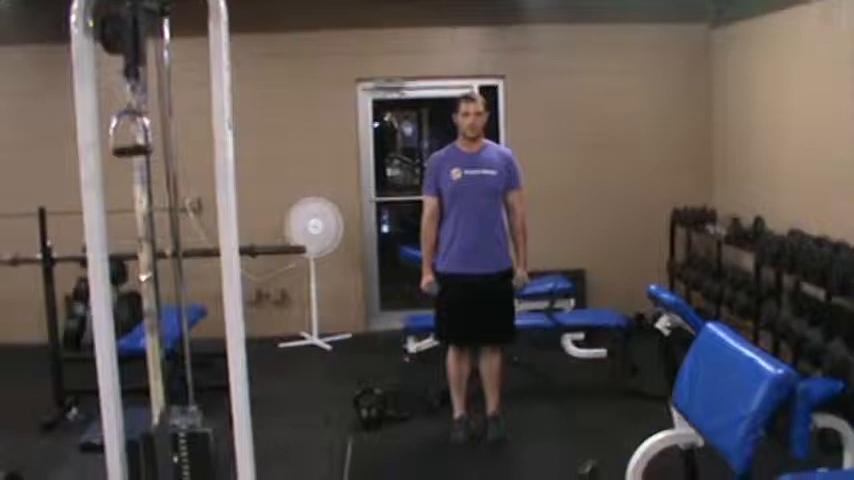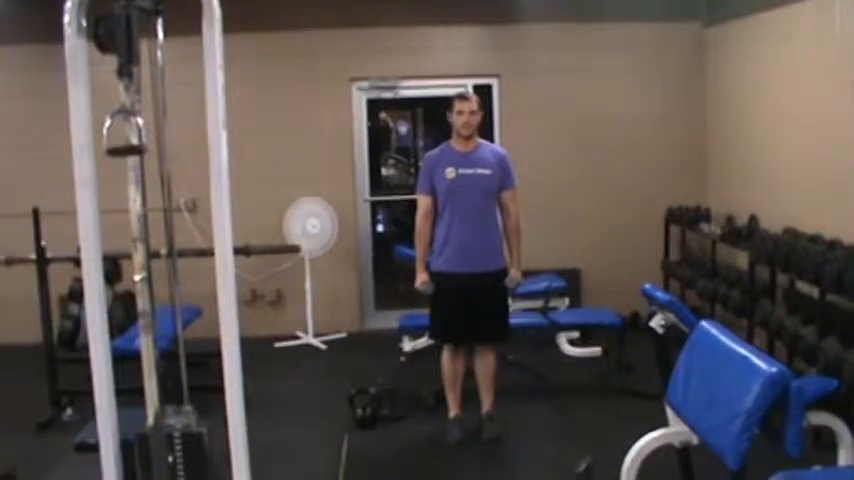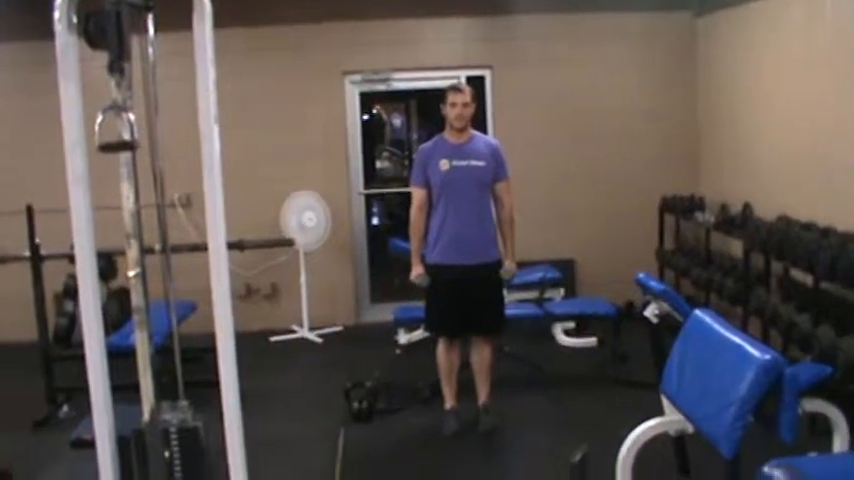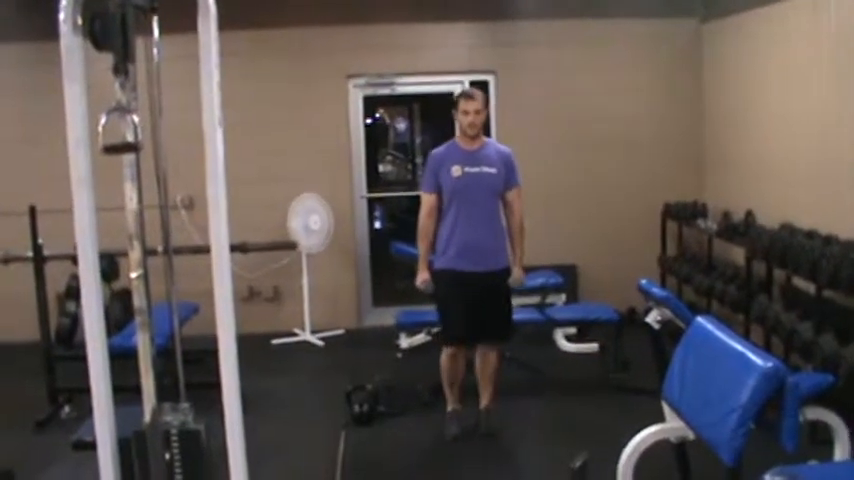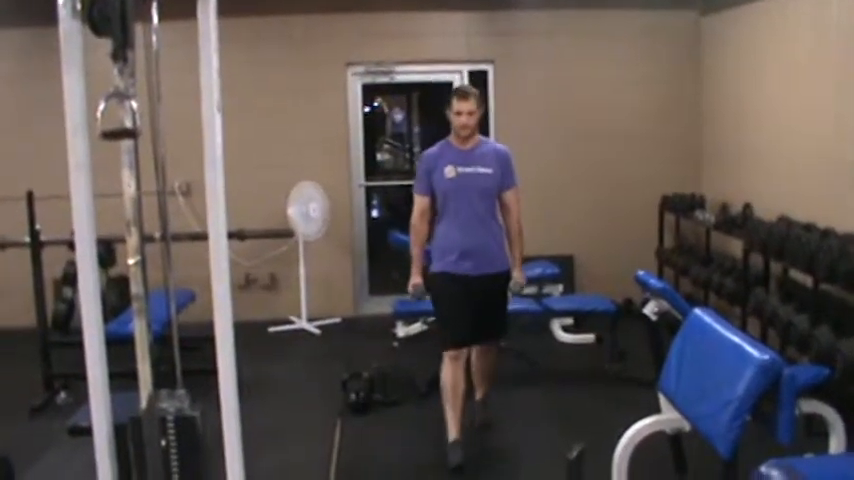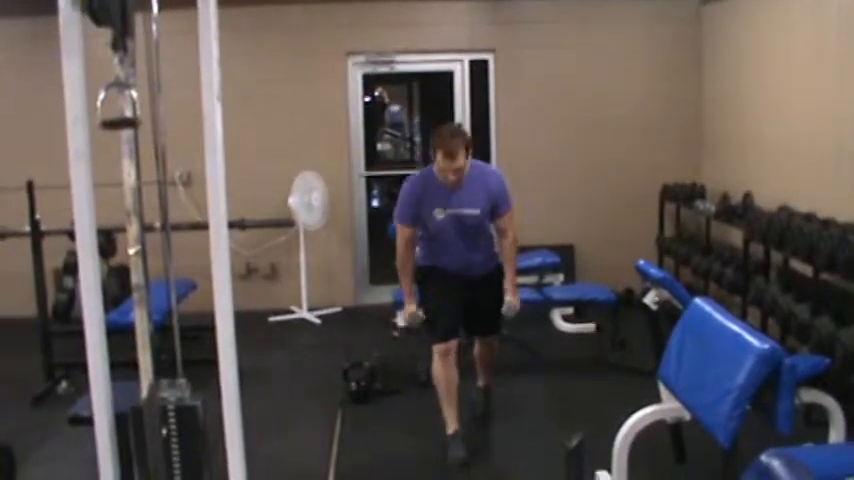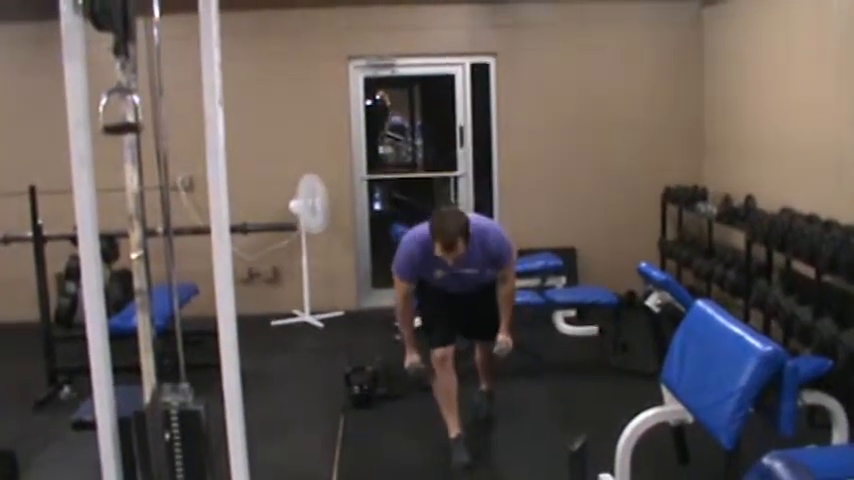
dt=0.4s
person 1, frame 1
left shoulder: (503, 158)
right shoulder: (439, 162)
left elbow: (516, 213)
right elbow: (430, 217)
left wrist: (522, 262)
right wrist: (427, 269)
left hip: (496, 269)
right hip: (453, 271)
left knee: (492, 344)
right knee: (458, 345)
left ankle: (493, 413)
right ankle: (459, 415)
person 1, frame 2
left shoulder: (498, 158)
right shoulder: (434, 161)
left elbow: (510, 212)
right elbow: (424, 216)
left wrist: (515, 262)
right wrist: (421, 267)
left hip: (490, 268)
right hip: (447, 269)
left knee: (486, 343)
right knee: (452, 344)
left ankle: (488, 412)
right ankle: (454, 414)
person 1, frame 3
left shoulder: (491, 149)
right shoulder: (427, 153)
left elbow: (504, 204)
right elbow: (418, 209)
left wrist: (509, 254)
right wrist: (416, 260)
left hip: (485, 260)
right hip: (442, 262)
left knee: (483, 335)
right knee: (448, 337)
left ankle: (484, 404)
right ankle: (450, 406)
person 1, frame 4
left shoulder: (503, 157)
right shoulder: (439, 158)
left elbow: (514, 213)
right elbow: (428, 214)
left wrist: (518, 262)
right wrist: (423, 265)
left hip: (494, 268)
right hip: (451, 267)
left knee: (489, 342)
right knee: (454, 345)
left ankle: (484, 408)
right ankle: (452, 407)
person 1, frame 5
left shoulder: (499, 156)
right shoulder: (432, 159)
left elbow: (512, 212)
right elbow: (420, 216)
left wrist: (517, 263)
right wrist: (416, 269)
left hip: (493, 268)
right hip: (449, 270)
left knee: (487, 342)
right knee: (454, 353)
left ankle: (481, 398)
right ankle: (453, 436)
person 1, frame 6
left shoulder: (491, 181)
right shoulder: (415, 187)
left elbow: (507, 234)
right elbow: (405, 245)
left wrist: (510, 287)
right wrist: (409, 298)
left hip: (484, 271)
right hip: (438, 273)
left knee: (487, 337)
right knee: (444, 347)
left ankle: (483, 386)
right ankle: (453, 429)
person 1, frame 7
left shoulder: (493, 237)
right shoulder: (412, 246)
left elbow: (506, 281)
right elbow: (404, 298)
left wrist: (505, 329)
right wrist: (410, 348)
left hip: (480, 287)
right hip: (435, 291)
left knee: (487, 343)
right knee: (441, 355)
left ankle: (486, 390)
right ankle: (455, 435)
